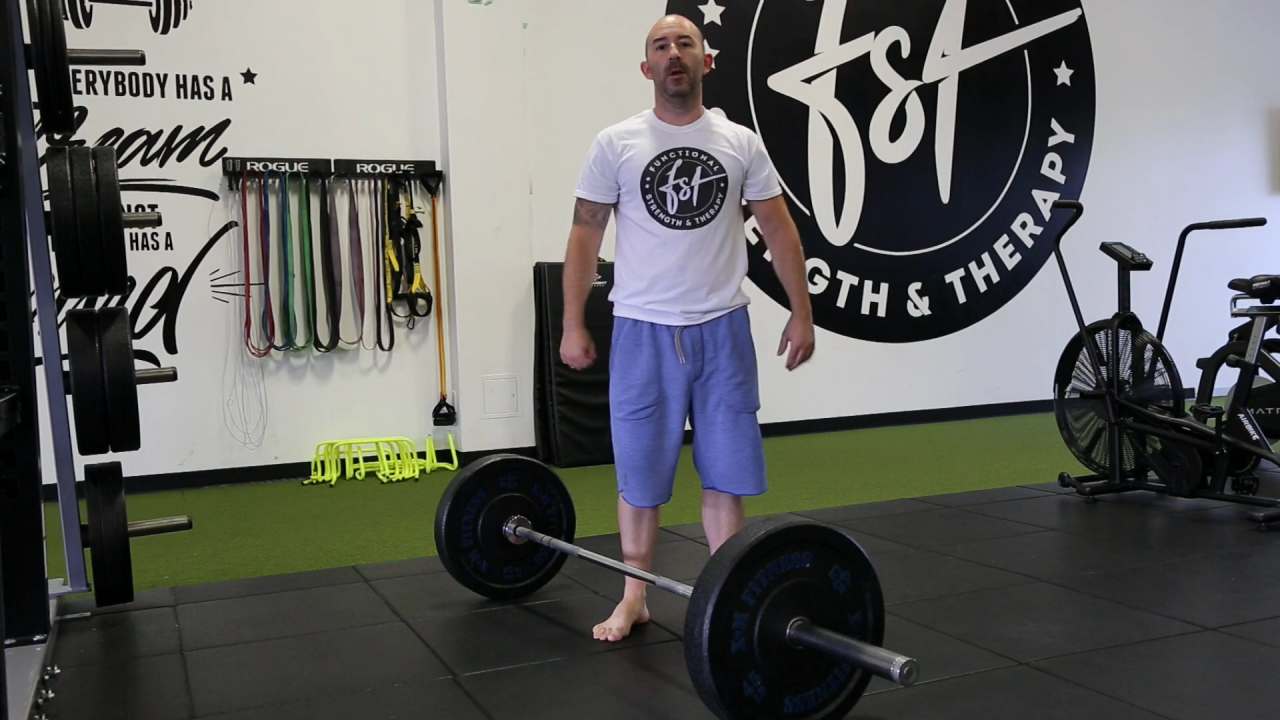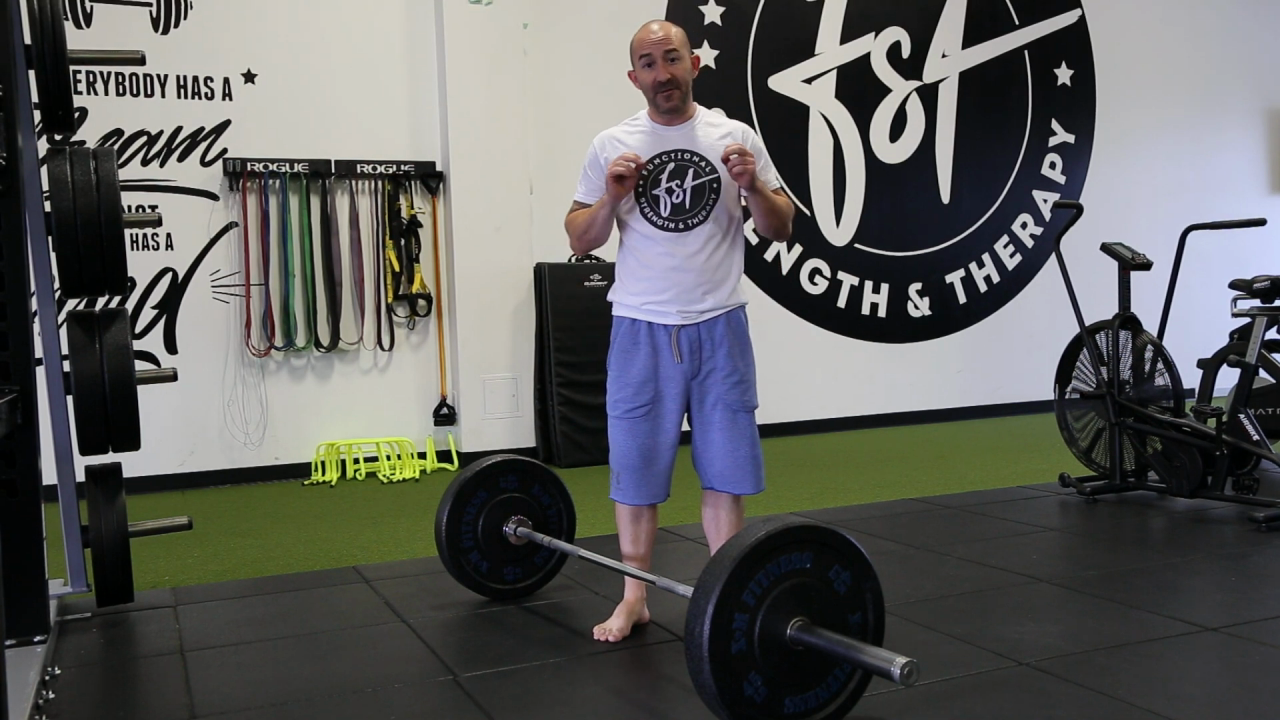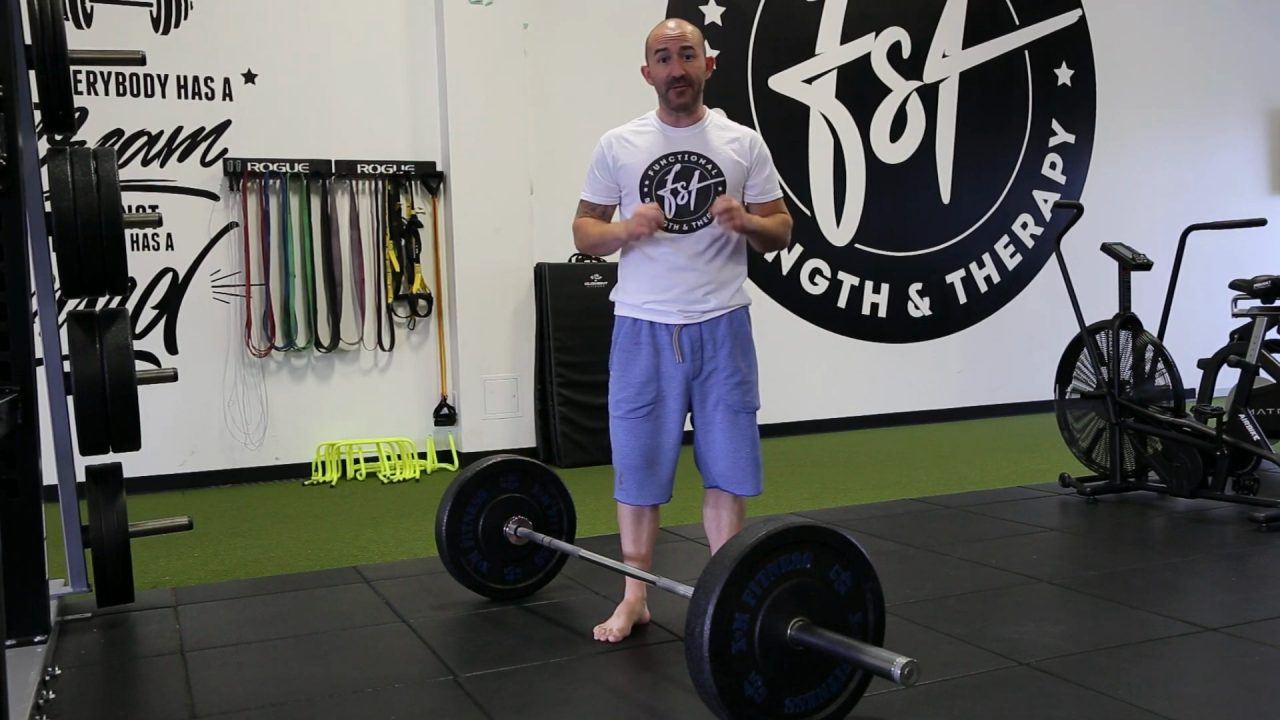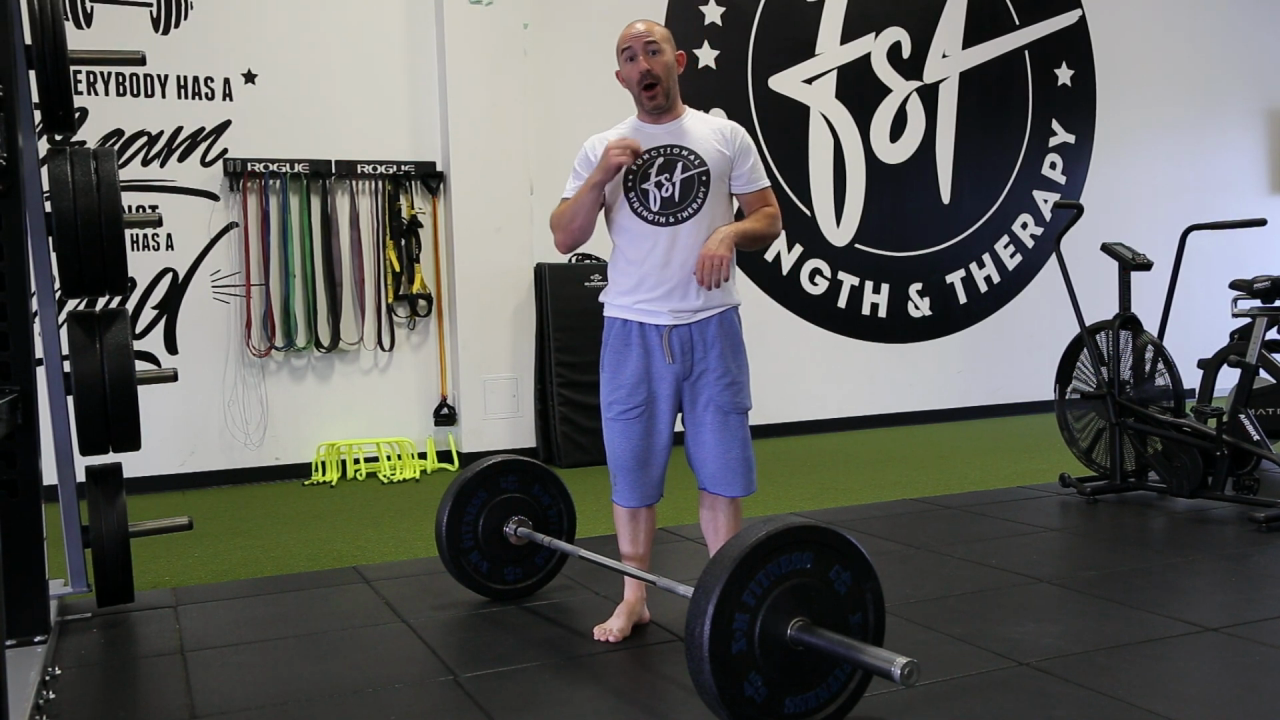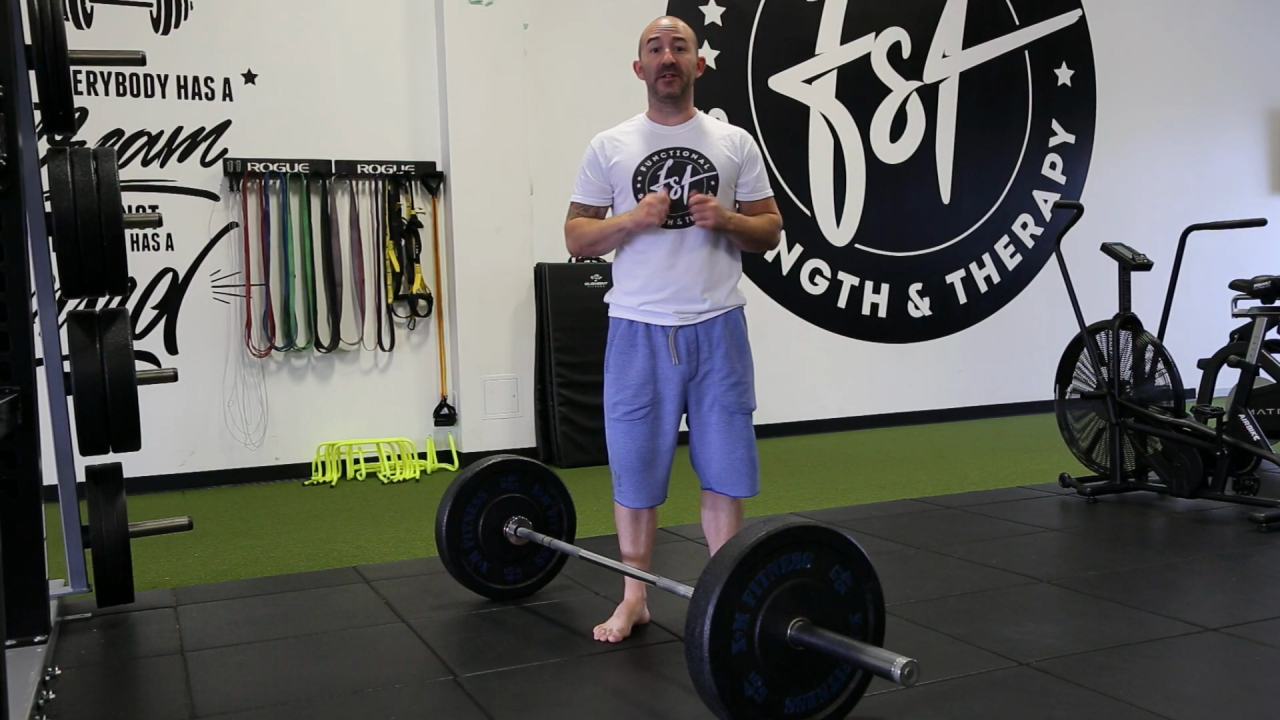
dt=1s
person 1, frame 1
left shoulder: (741, 143)
right shoulder: (615, 143)
left elbow: (778, 229)
right elbow: (585, 236)
left wrist: (801, 313)
right wrist: (572, 324)
left hip: (721, 327)
right hip: (643, 330)
left knee: (726, 468)
right knee: (639, 467)
right ankle: (635, 596)
person 1, frame 2
left shoulder: (735, 136)
right shoulder: (611, 145)
left elbow: (781, 227)
right elbow: (579, 240)
left wrist: (752, 185)
right wrist: (611, 198)
left hip: (719, 326)
right hip: (641, 329)
left knee: (725, 465)
right knee: (635, 464)
right ankle: (634, 597)
person 1, frame 3
left shoulder: (743, 143)
right shoulder: (617, 145)
left elbow: (781, 228)
right elbow: (583, 230)
left wrist: (747, 223)
right wrist: (623, 230)
left hip: (721, 327)
right hip: (643, 328)
left knee: (727, 466)
right knee: (638, 464)
right ankle: (634, 597)
person 1, frame 4
left shoulder: (726, 136)
right shoulder: (600, 148)
left elbow: (769, 217)
right elbow: (564, 237)
left wrist: (730, 233)
right wrist: (601, 177)
left hip: (710, 325)
right hip: (633, 329)
left knee: (721, 465)
right knee: (632, 464)
right ankle: (634, 597)
person 1, frame 5
left shoulder: (735, 142)
right shoulder: (609, 146)
left elbow: (771, 228)
right elbow: (576, 237)
left wrist: (728, 221)
right wrist: (630, 219)
left hip: (717, 327)
right hip: (639, 330)
left knee: (724, 466)
right knee: (635, 465)
right ankle: (633, 597)
